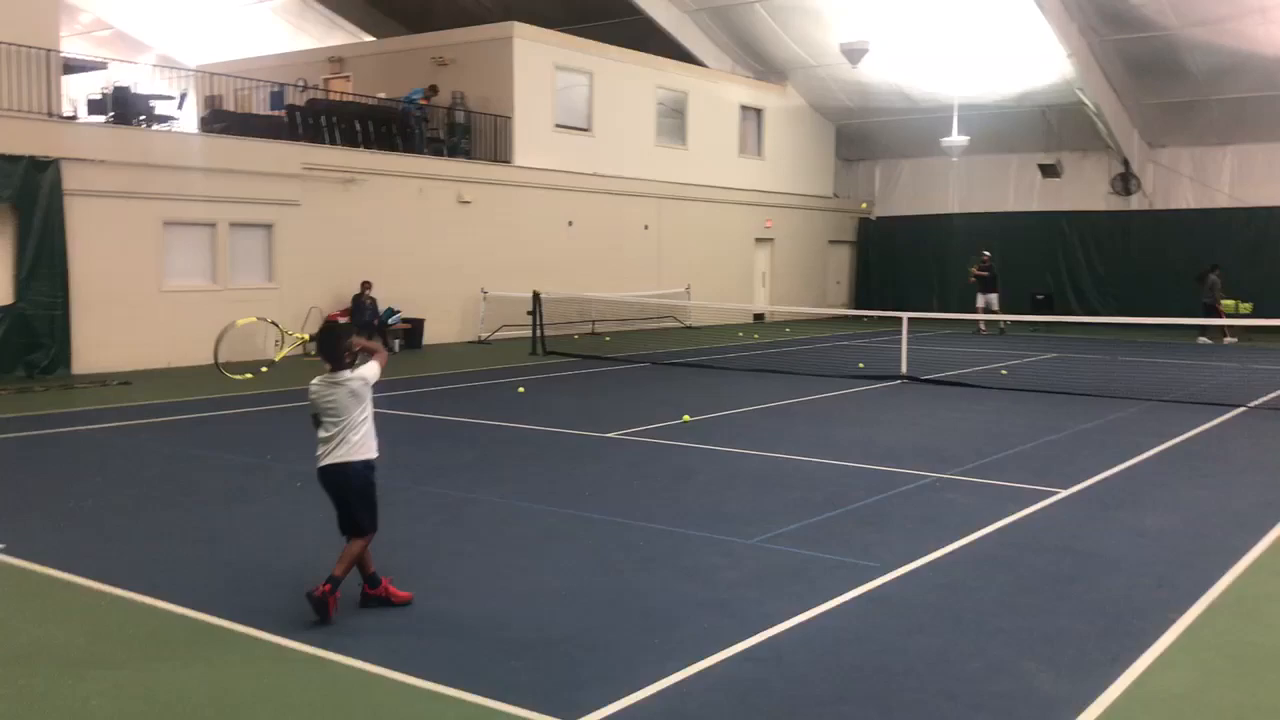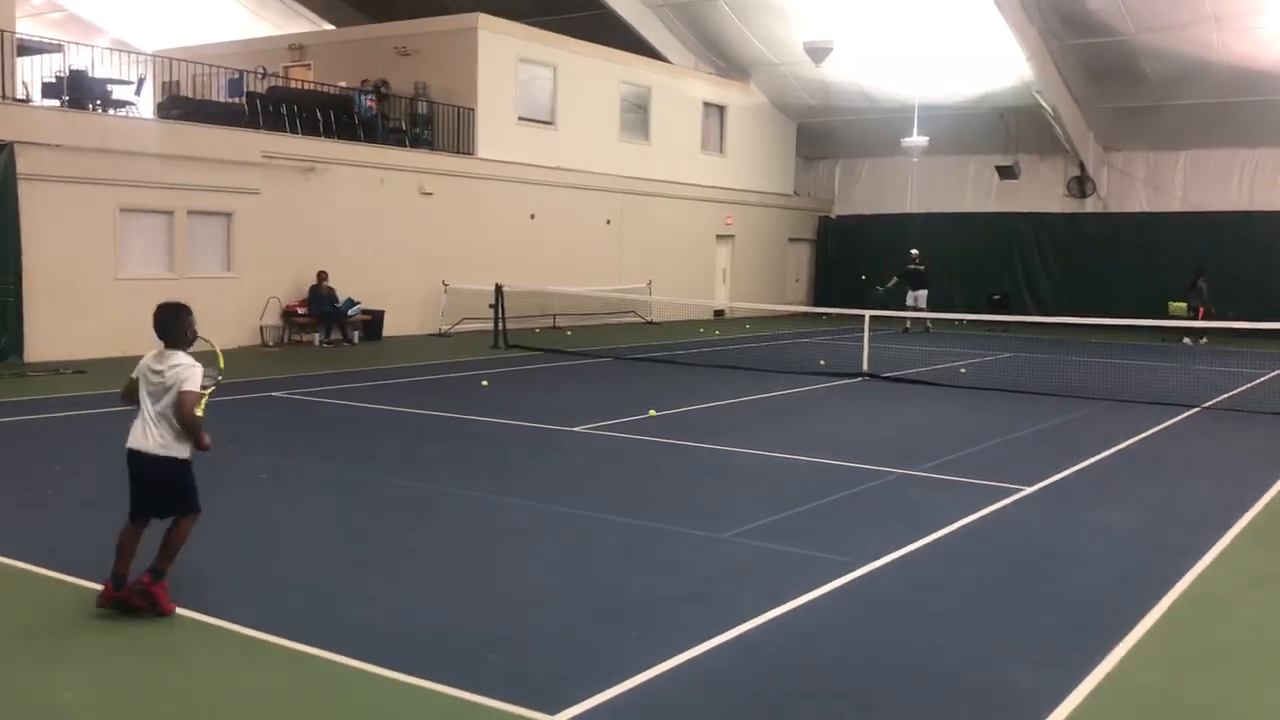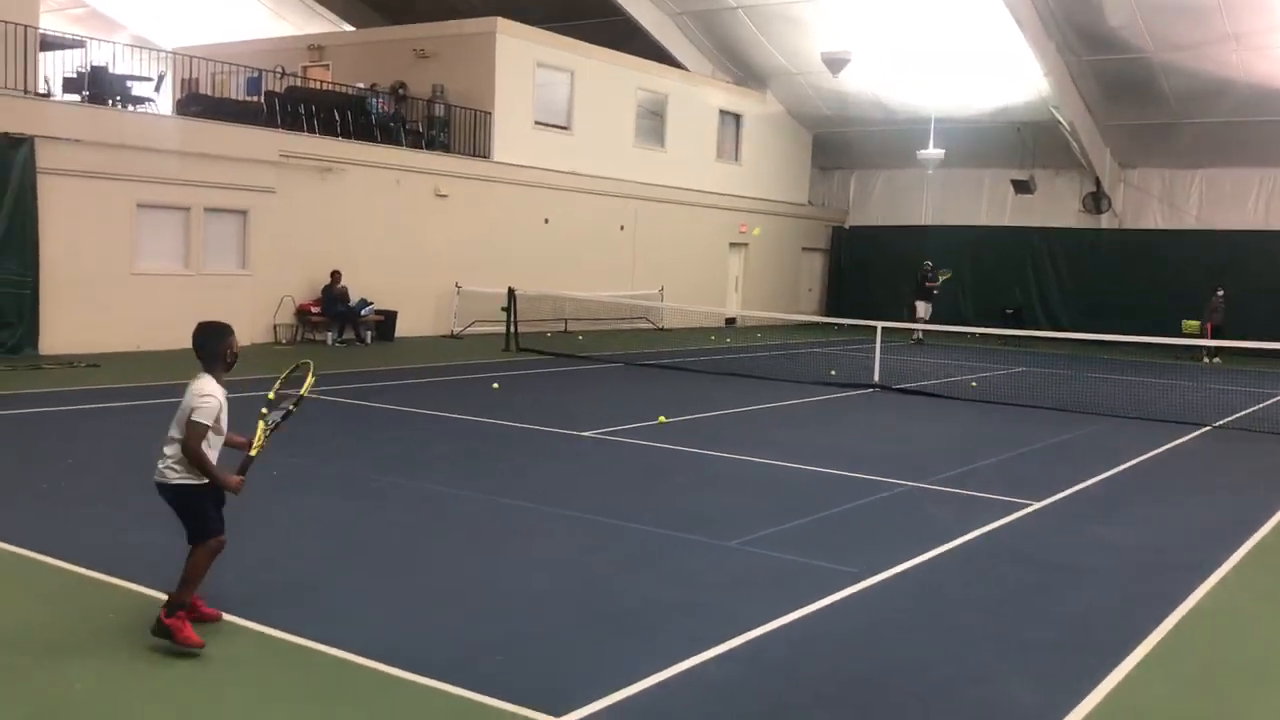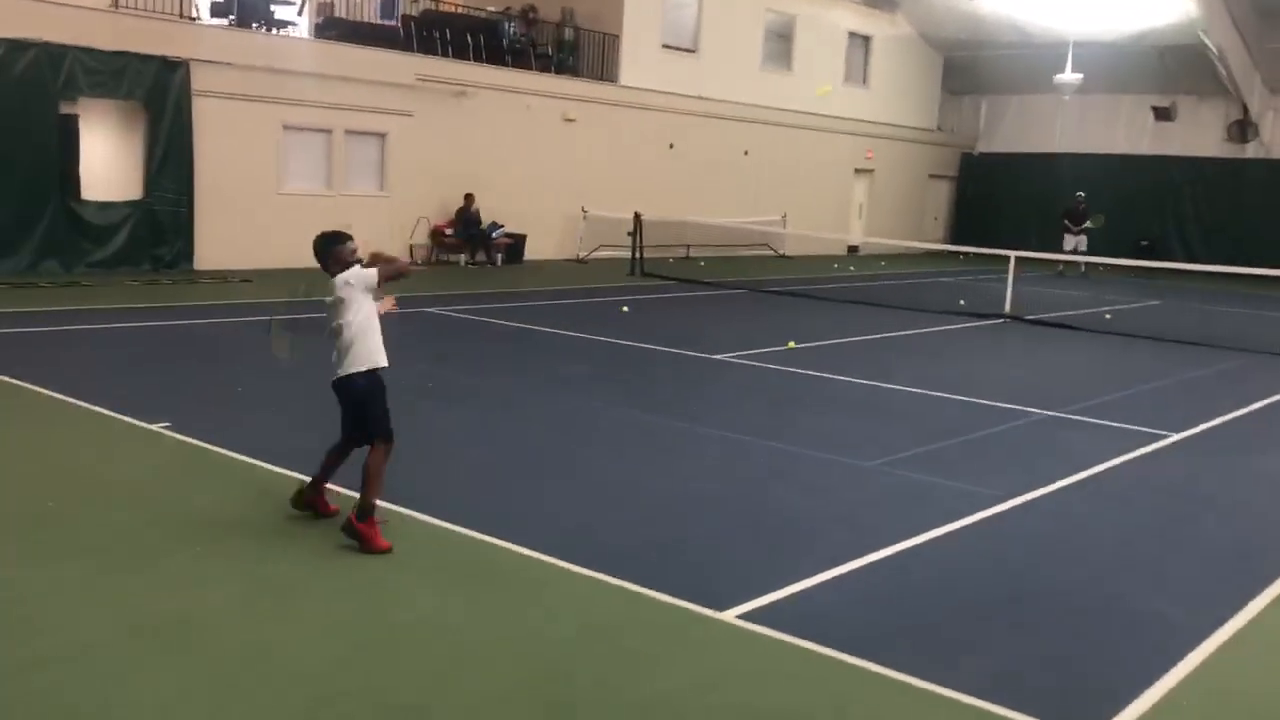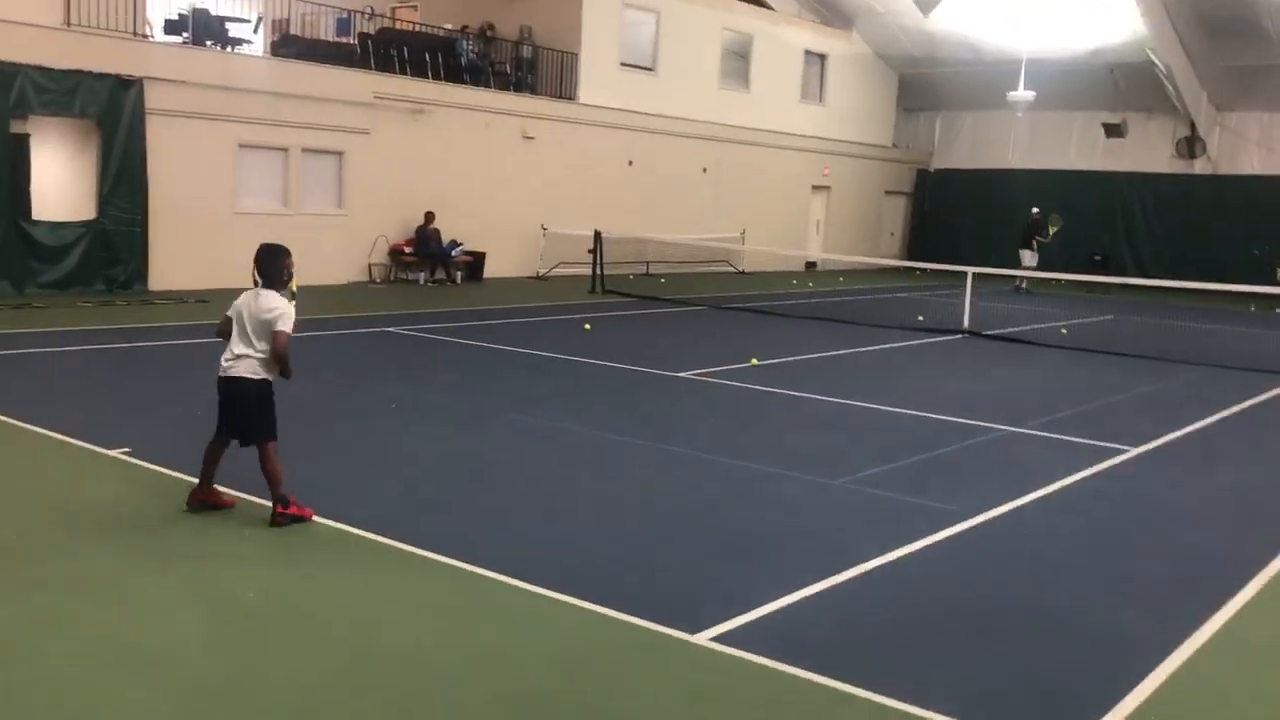
dt=1s
person 1, frame 1
left shoulder: (316, 387)
right shoulder: (360, 379)
right elbow: (381, 353)
right wrist: (362, 344)
left hip: (327, 466)
right hip: (355, 465)
left knee: (355, 529)
right knee: (363, 532)
left ankle: (373, 586)
right ankle: (328, 588)
person 1, frame 2
left shoulder: (147, 361)
right shoulder: (191, 368)
left elbow: (129, 395)
right elbow: (186, 413)
right wrist: (201, 439)
left hip: (137, 451)
right hip: (169, 456)
left knee: (138, 518)
right knee: (188, 513)
left ankle: (116, 586)
right ankle: (153, 580)
person 1, frame 3
left shoulder: (209, 386)
right shoulder: (208, 395)
right elbow: (191, 448)
left wrist: (238, 442)
right wrist: (222, 480)
left hip: (197, 478)
right hip: (181, 479)
left knee: (208, 539)
right knee: (212, 541)
left ankle: (186, 599)
right ankle: (173, 616)
person 1, frame 4
left shoulder: (343, 293)
right shoulder: (354, 278)
right elbow: (401, 267)
left wrist: (377, 308)
right wrist: (377, 259)
left hip: (350, 376)
right hip: (362, 376)
left knee: (352, 439)
right knee: (381, 443)
left ankle: (312, 493)
right ankle: (363, 520)
person 1, frame 5
left shoulder: (245, 298)
right shoulder: (284, 308)
left elbow: (222, 331)
right elbow: (280, 350)
right wrist: (286, 370)
left hip: (228, 376)
right hip: (253, 381)
left knee: (224, 435)
right knee: (266, 443)
left ankle: (202, 491)
right ankle: (283, 506)
